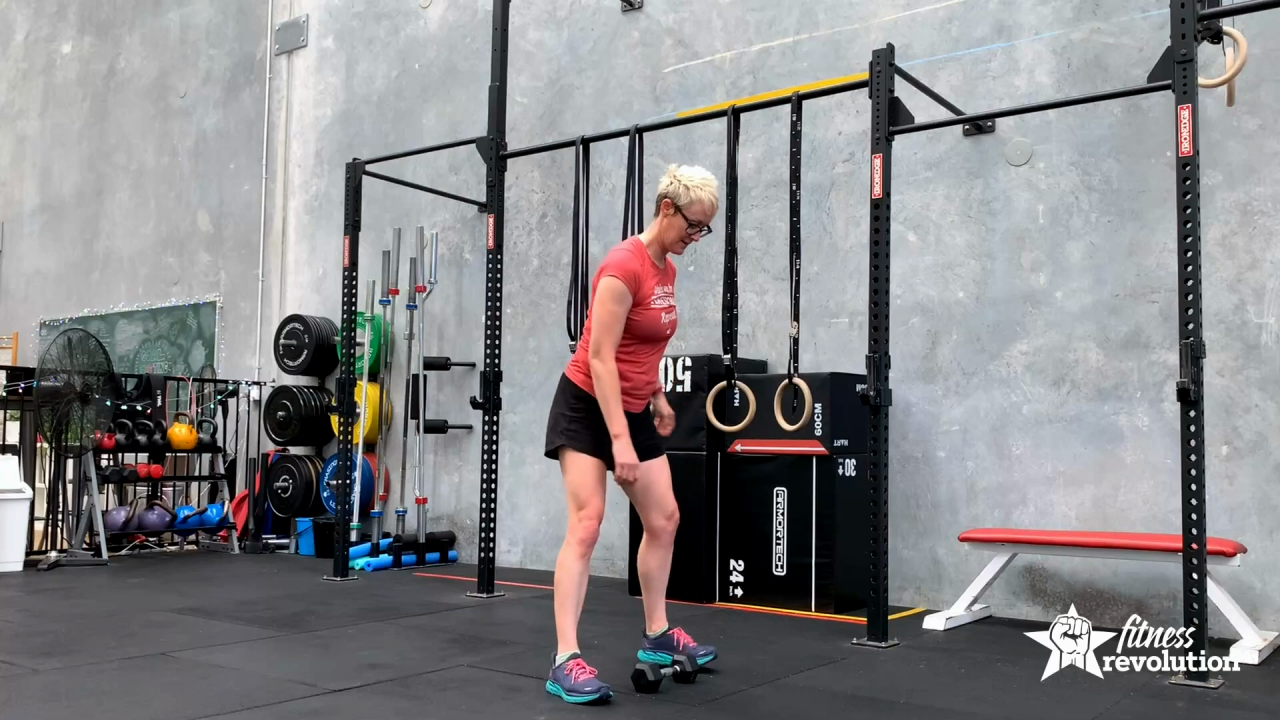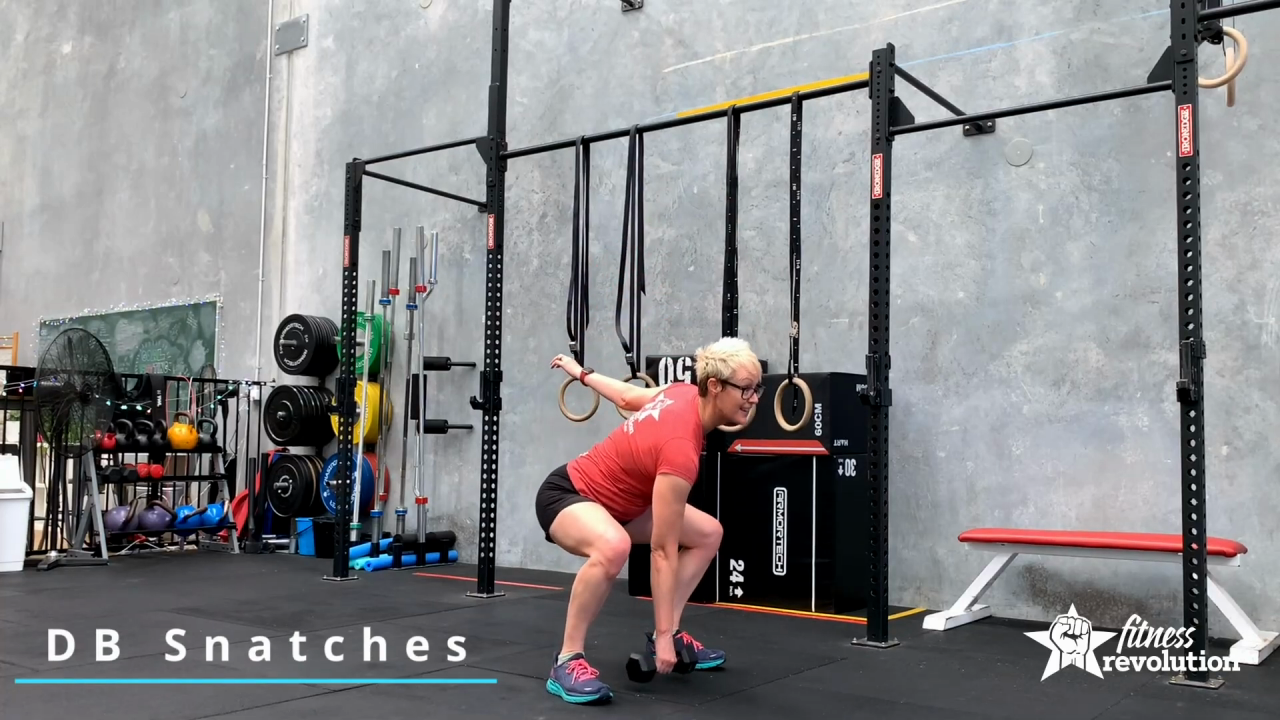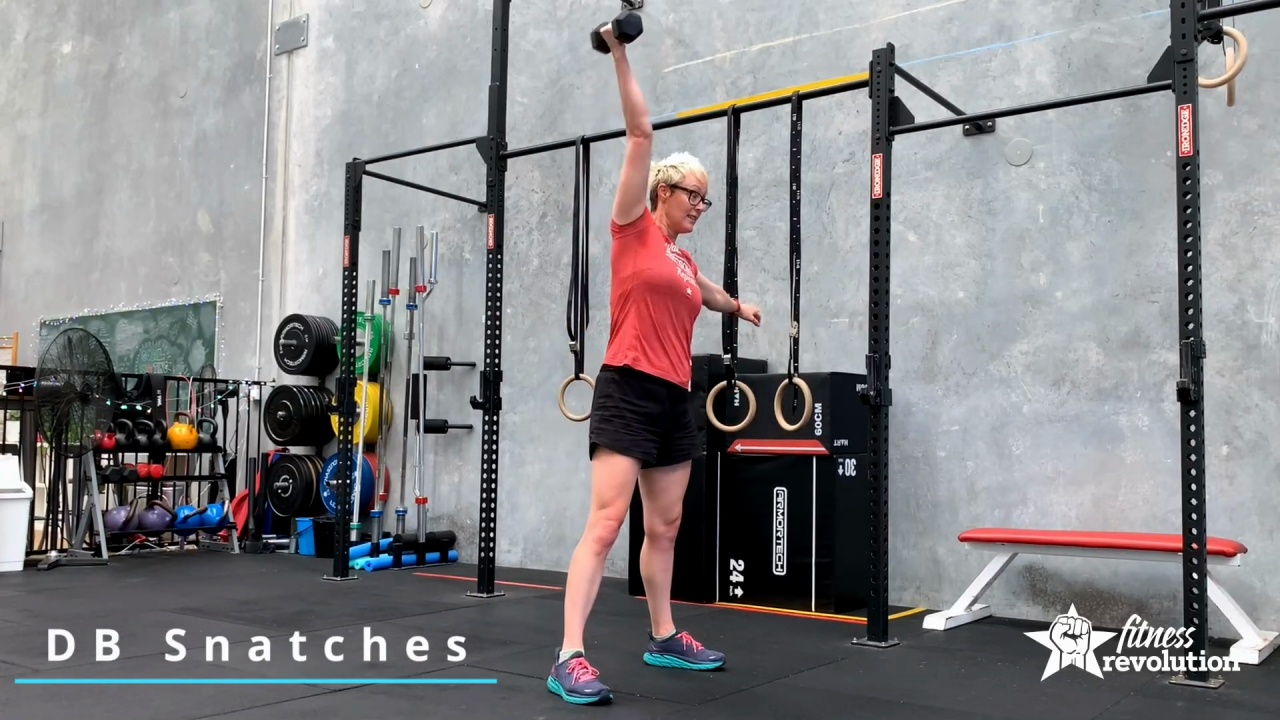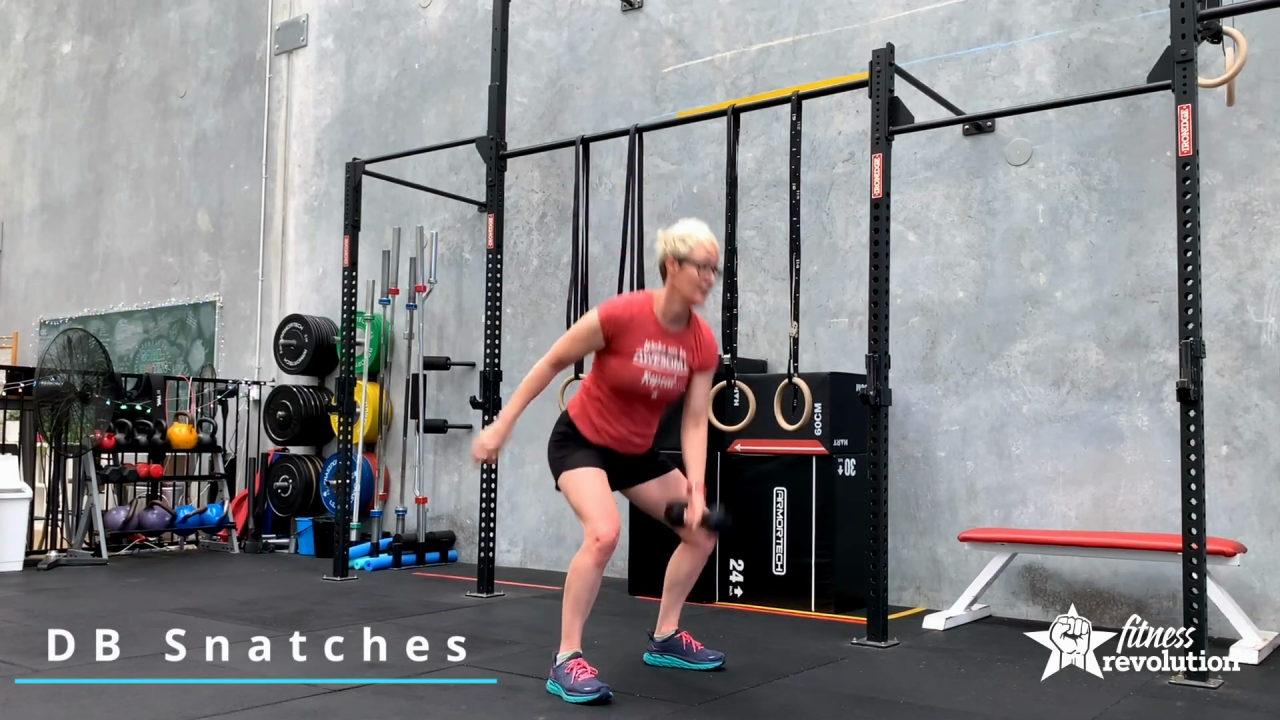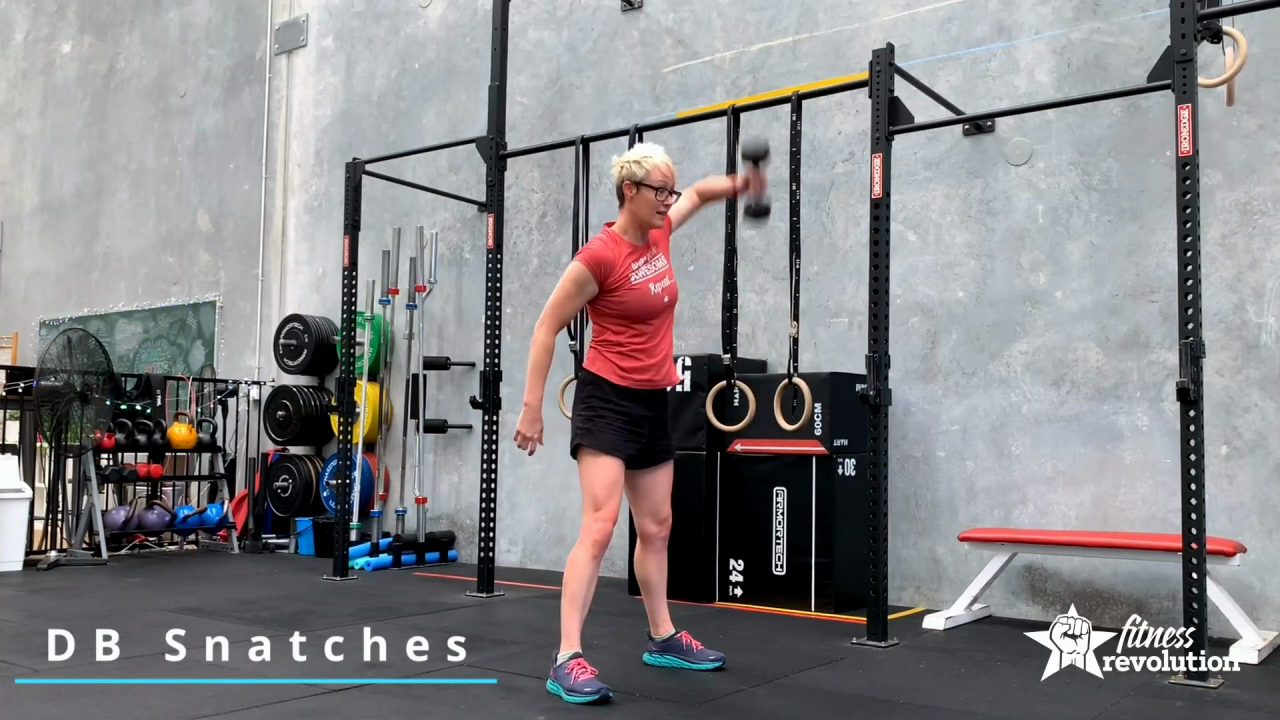
dt=1s
person 1, frame 1
left shoulder: (666, 268)
right shoulder: (624, 265)
right elbow: (600, 359)
left wrist: (658, 399)
right wrist: (618, 440)
left hip: (634, 410)
right hip: (588, 408)
left knee: (664, 520)
right knee: (587, 525)
left ankle: (657, 634)
right ankle: (565, 660)
person 1, frame 2
left shoulder: (686, 395)
right shoulder: (681, 450)
left elbow: (630, 397)
right elbow: (663, 551)
left wrist: (582, 374)
right wrist: (663, 636)
left hip: (611, 498)
right hip: (566, 495)
left knee: (708, 534)
right knee: (613, 547)
left ankle: (668, 635)
right ankle: (568, 661)
person 1, frame 3
left shoulder: (682, 258)
right shoulder: (633, 227)
left elbow: (699, 291)
right elbow: (638, 133)
left wrist: (738, 306)
right wrist: (619, 52)
left hip: (673, 399)
right hip: (628, 392)
left knee: (664, 528)
right knee: (605, 526)
left ankle: (663, 637)
right ankle: (568, 658)
person 1, frame 4
left shoulder: (704, 344)
right shoulder: (619, 315)
left elbow: (695, 426)
right elbow: (550, 364)
left wrist: (696, 492)
right wrist: (503, 424)
left hip: (640, 452)
right hip: (581, 441)
left knee: (703, 530)
right knee: (605, 532)
left ankle: (664, 637)
right ankle: (567, 658)
person 1, frame 5
left shoulder: (660, 231)
right shoulder: (599, 254)
left elbow: (700, 192)
right elbow: (548, 328)
left wrist: (736, 183)
right wrist: (531, 408)
left hip: (654, 403)
right hip: (607, 399)
left knee: (657, 529)
right knee: (600, 528)
left ankle: (663, 637)
right ankle: (567, 660)
